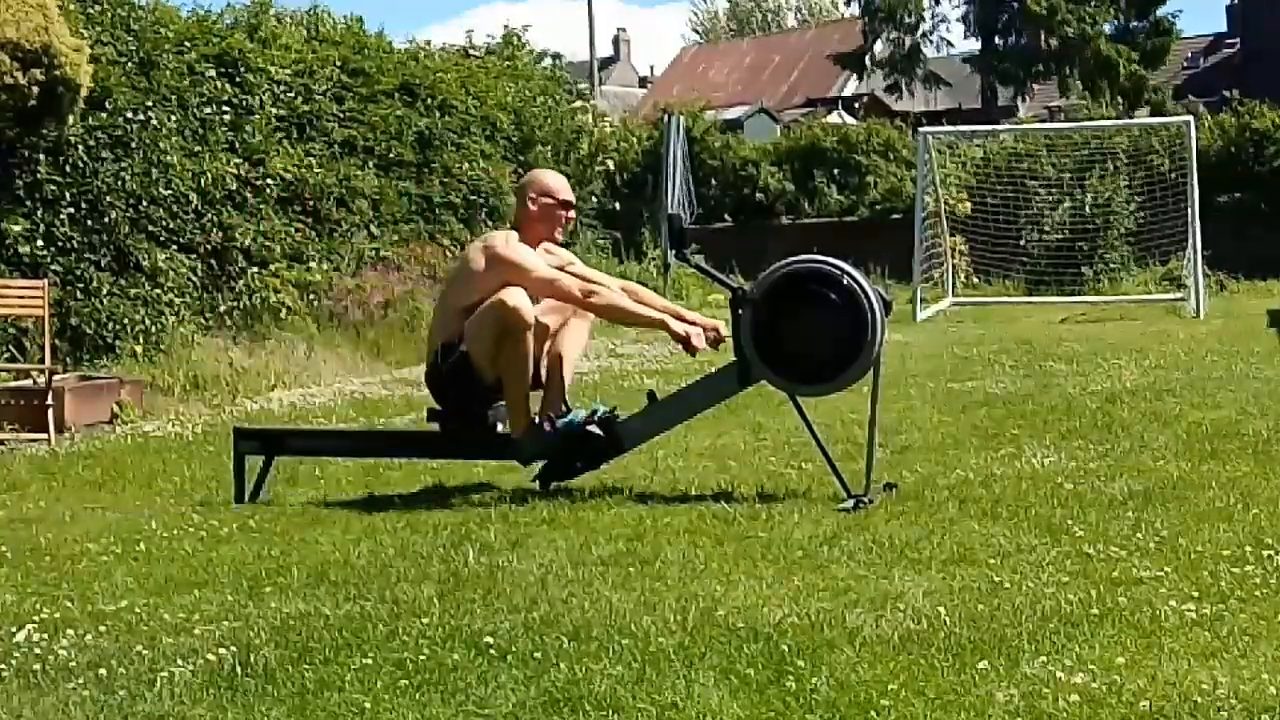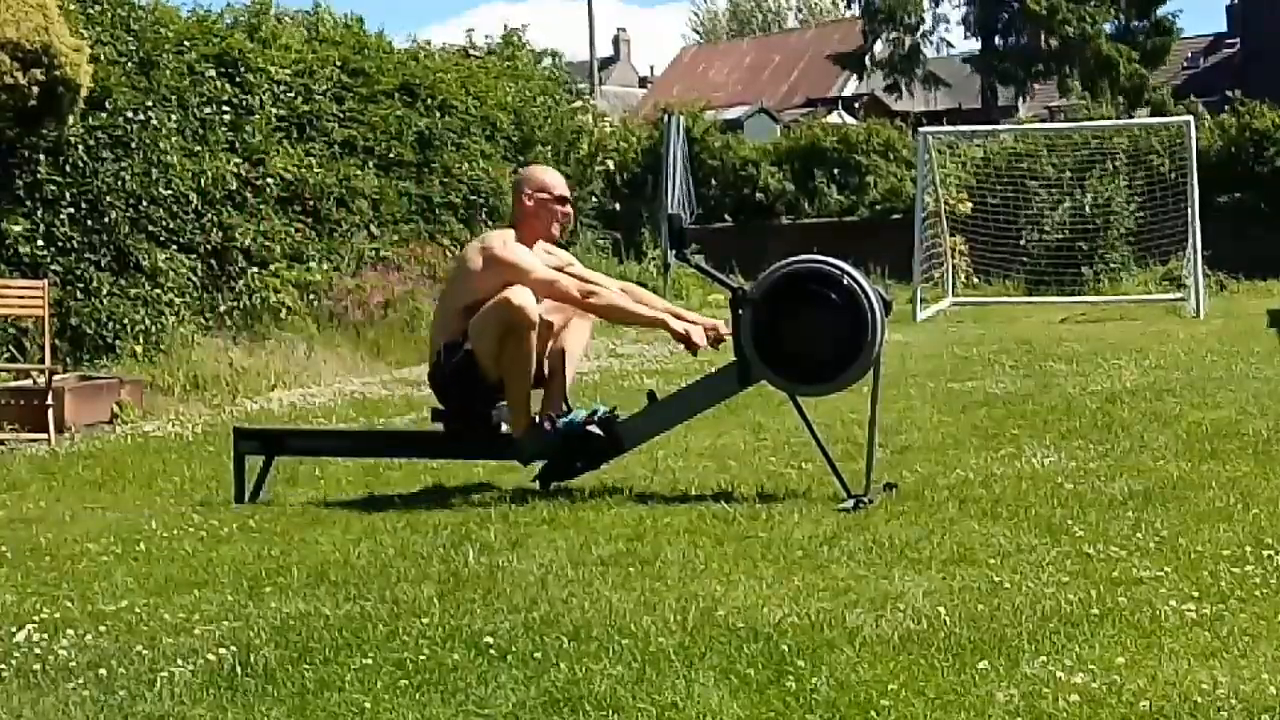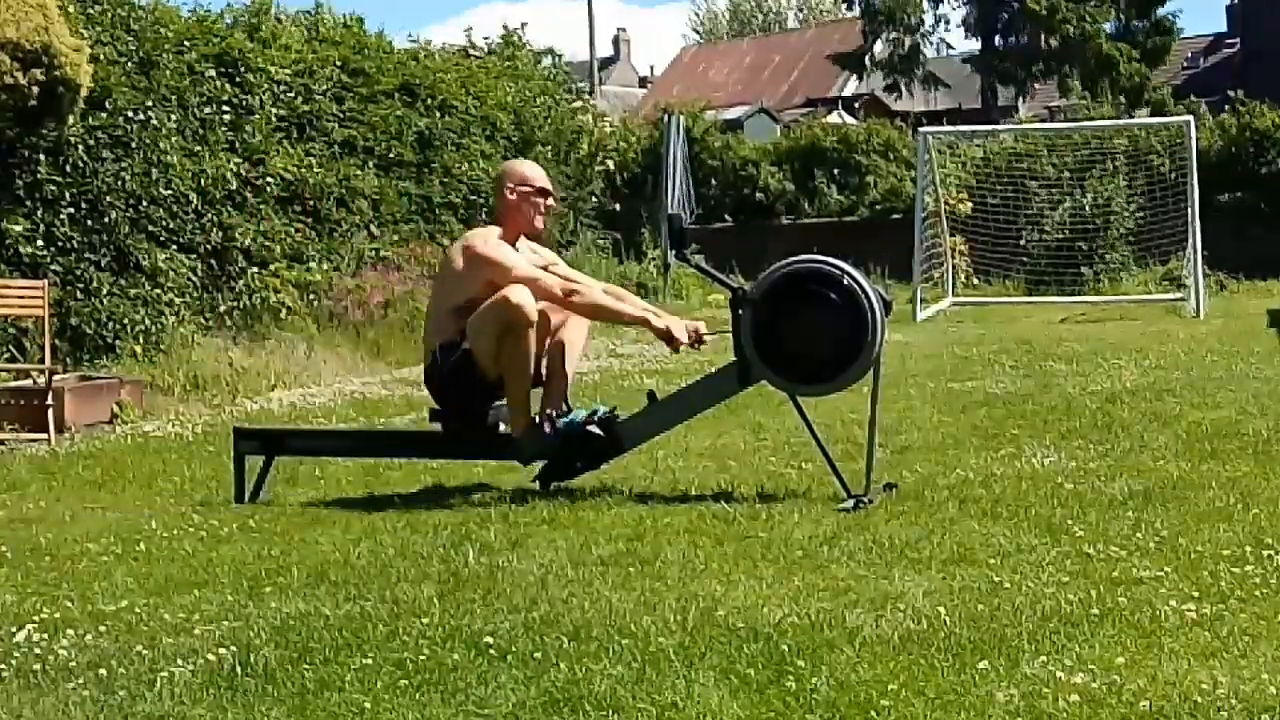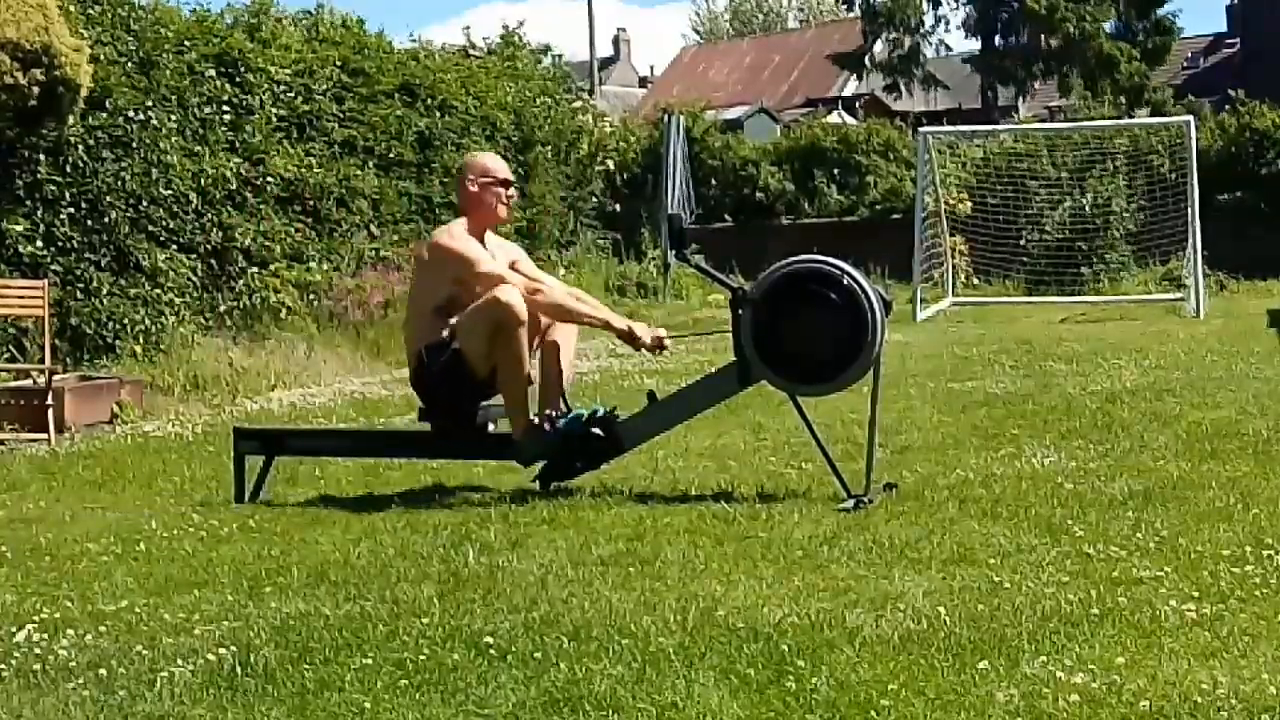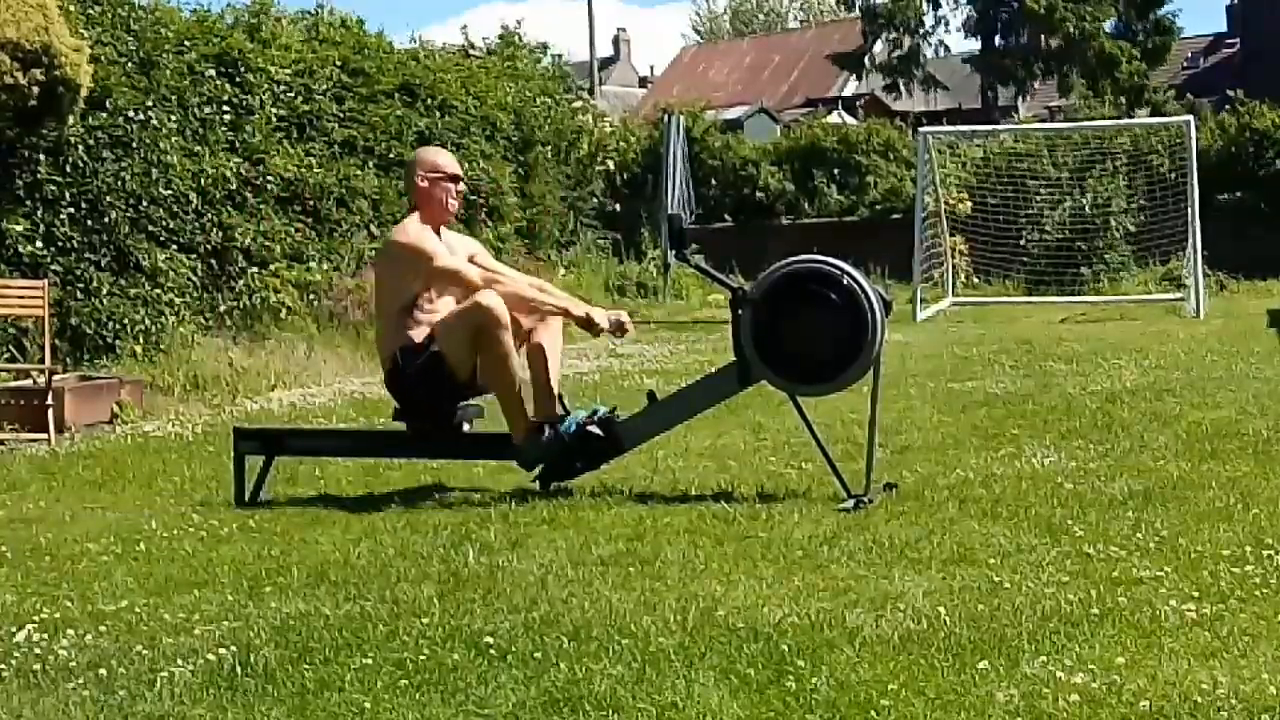
dt=0.1s
person 1, frame 1
left shoulder: (549, 255)
right shoulder: (502, 250)
left elbow: (620, 289)
right elbow: (587, 295)
left wrist: (692, 318)
right wrist: (665, 323)
left hip: (492, 370)
right hip: (454, 374)
left knee: (576, 306)
right knee: (512, 301)
left ankle: (552, 418)
right ankle: (523, 433)
person 1, frame 2
left shoulder: (548, 256)
right shoulder: (500, 250)
left elbow: (619, 289)
right elbow: (585, 295)
left wrist: (691, 319)
right wrist: (666, 323)
left hip: (497, 369)
right hip: (456, 377)
left knee: (582, 310)
right knee: (518, 300)
left ankle: (553, 417)
right ankle: (523, 433)
person 1, frame 3
left shoulder: (531, 253)
right shoulder: (482, 247)
left elbow: (600, 290)
right elbow: (568, 292)
left wrist: (669, 319)
right wrist: (649, 321)
left hip: (491, 370)
right hip: (451, 375)
left knee: (574, 309)
right knee: (516, 298)
left ankle: (552, 416)
right ankle: (523, 433)
person 1, frame 4
left shoulder: (502, 249)
right shoulder: (450, 243)
left elbow: (562, 290)
right elbow: (534, 291)
left wrist: (627, 322)
right wrist: (610, 323)
left hip: (479, 366)
right hip: (438, 376)
left knee: (565, 311)
right knee: (509, 300)
left ankle: (550, 421)
right ankle: (525, 437)
person 1, frame 5
left shoulder: (460, 244)
right shoulder: (407, 240)
left elbow: (526, 282)
right elbow: (489, 284)
left wrist: (590, 311)
right wrist: (573, 309)
left hip: (450, 368)
right hip: (413, 376)
left knee: (543, 311)
right knee: (489, 304)
left ankle: (548, 421)
right ankle: (526, 439)
